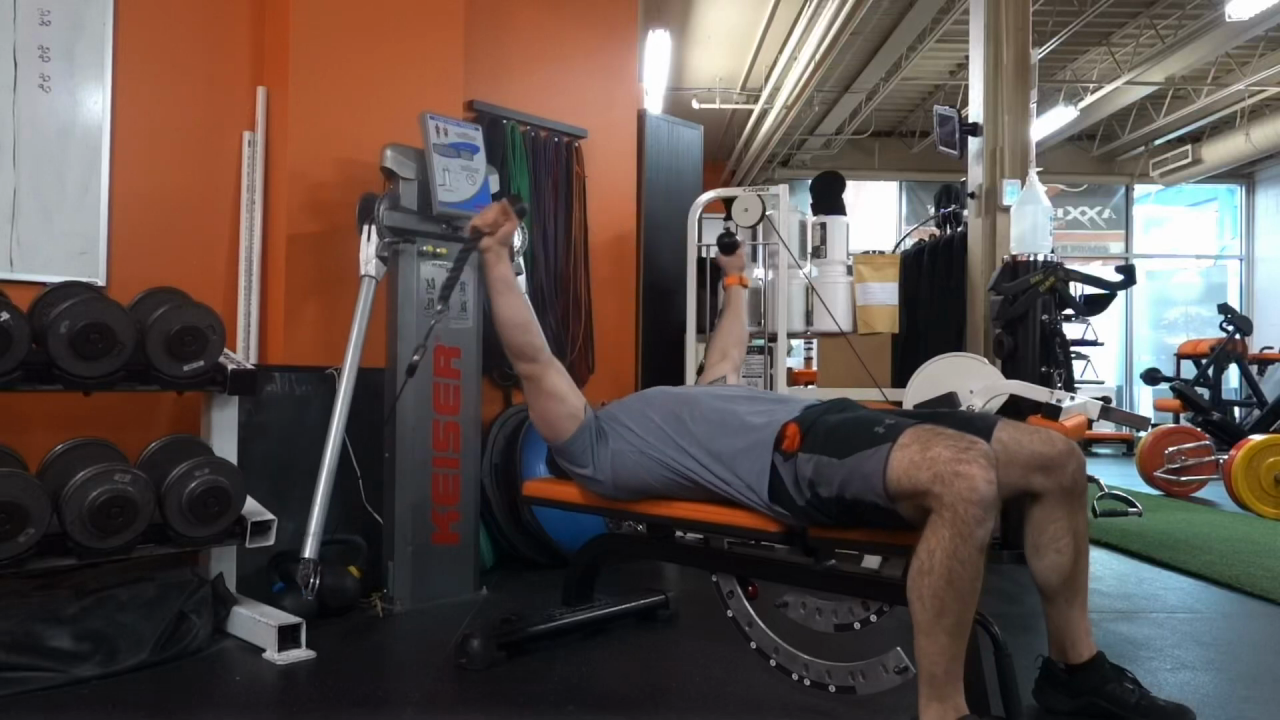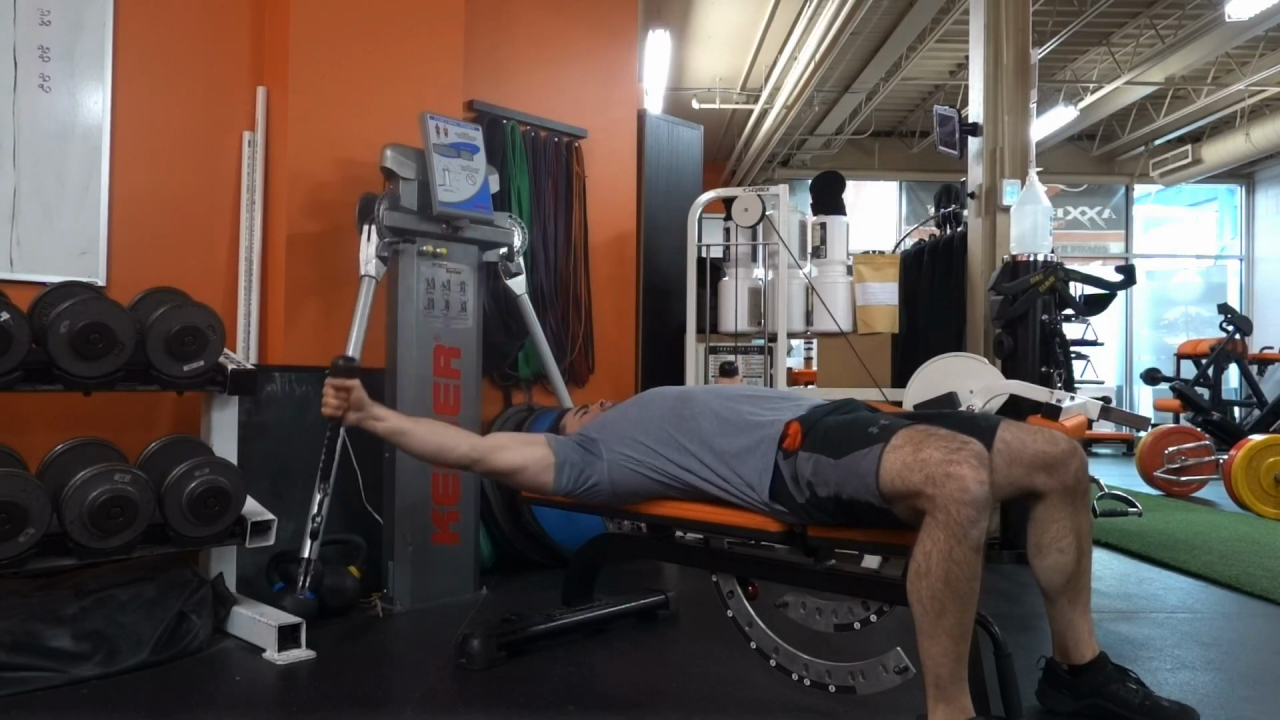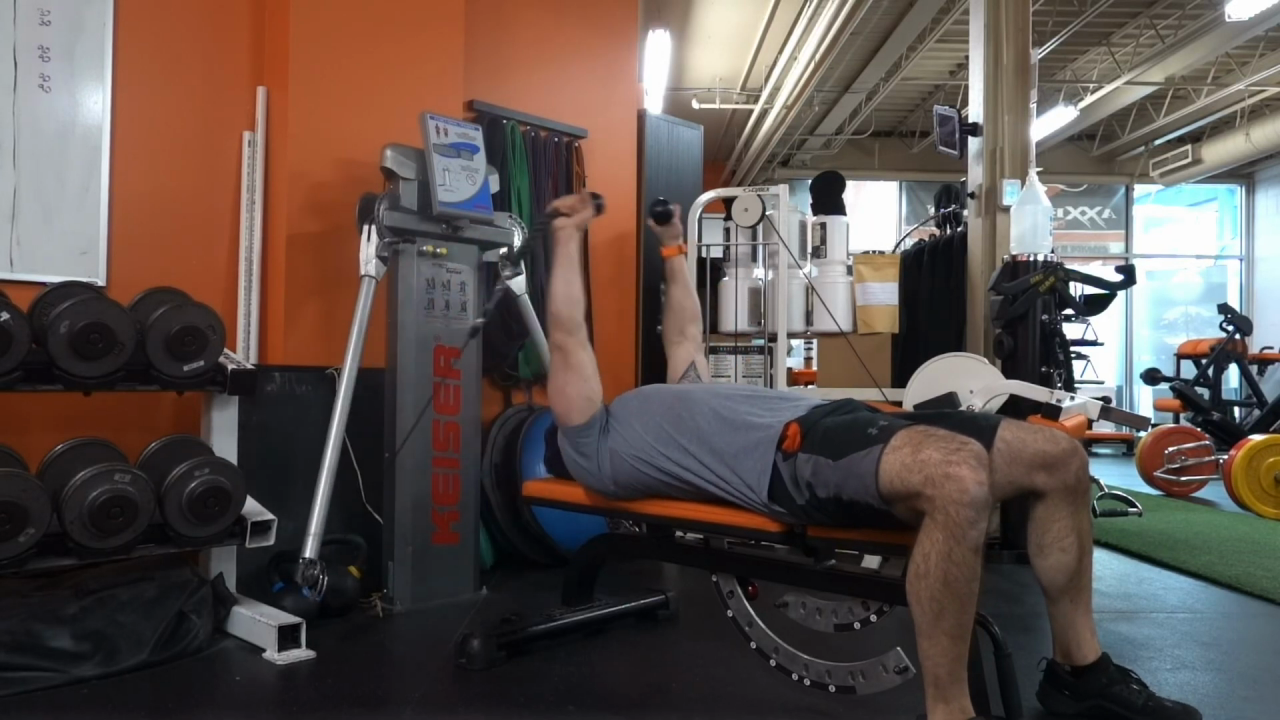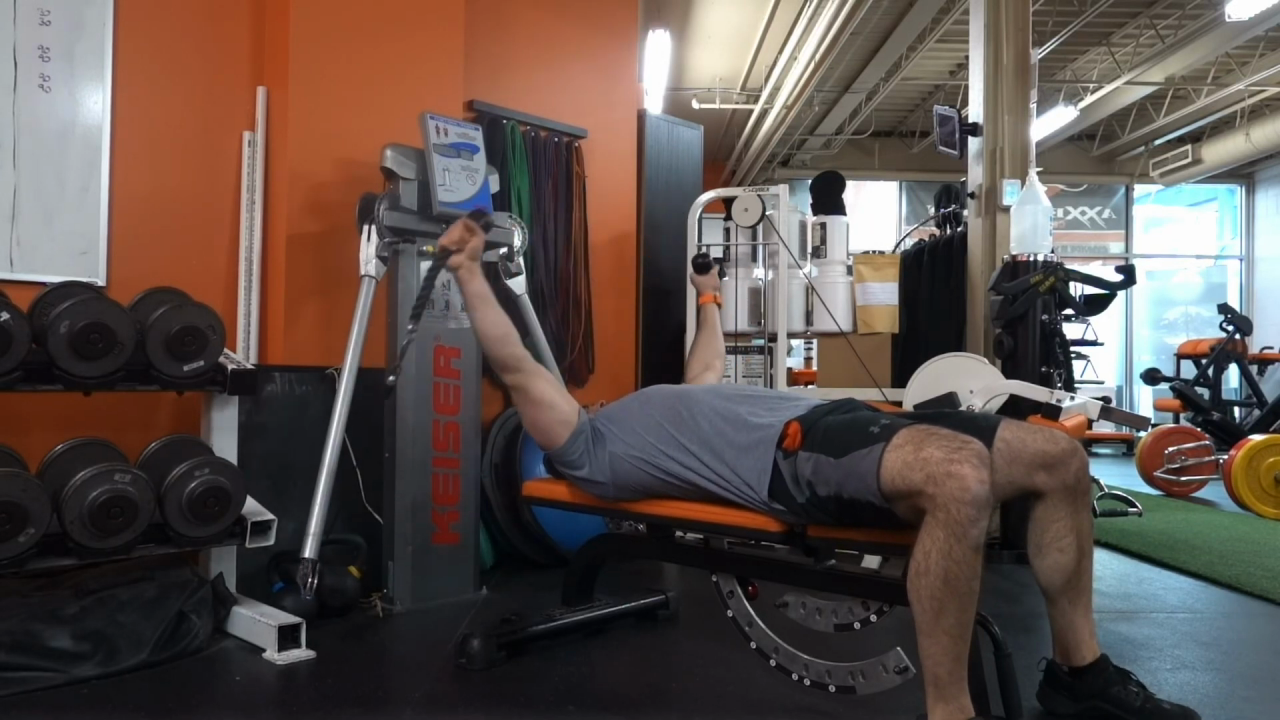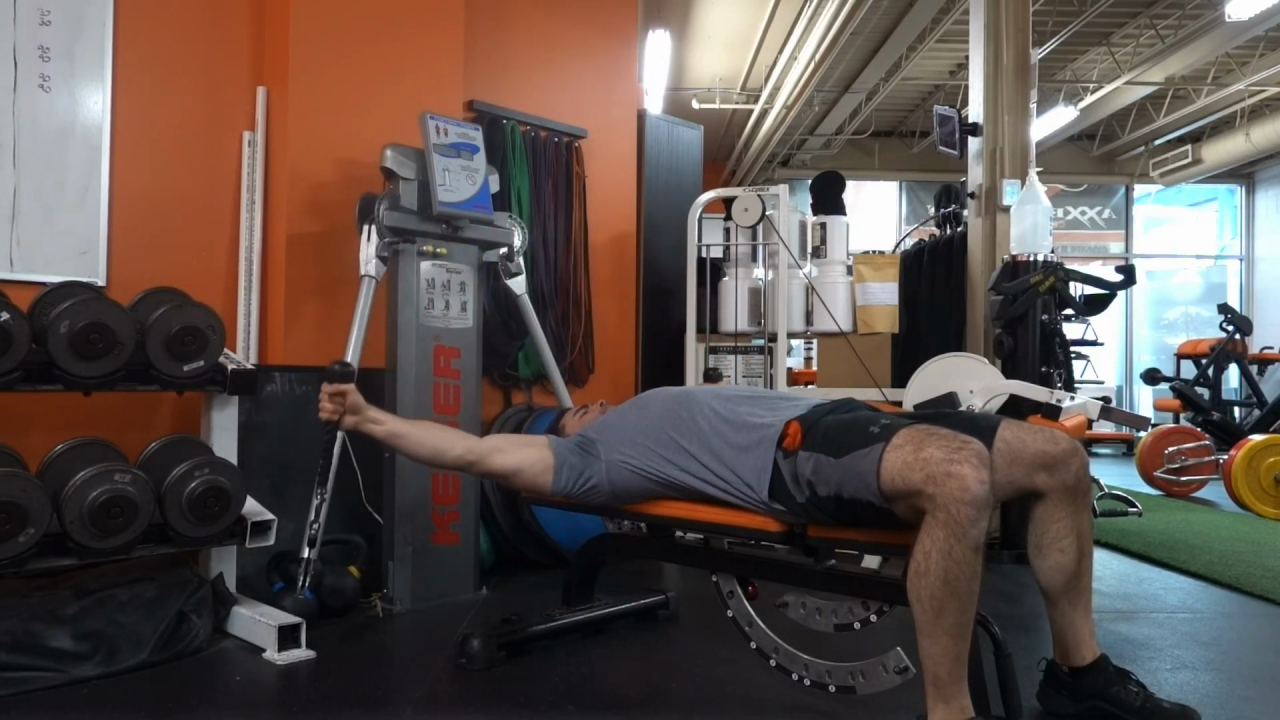
dt=1s
person 1, frame 1
left shoulder: (667, 415)
right shoulder: (595, 450)
left elbow: (724, 365)
right elbow: (534, 365)
left wrist: (737, 285)
right wrist: (498, 256)
left hip: (833, 417)
right hip: (788, 453)
left knee: (1056, 460)
right knee: (967, 480)
person 1, frame 2
left shoulder: (644, 415)
right shoulder: (588, 456)
right elbow: (486, 449)
left wrist: (730, 391)
right wrist: (370, 415)
left hip: (832, 417)
right hip: (791, 454)
left knee: (1057, 459)
right knee: (960, 479)
person 1, frame 3
left shoulder: (670, 401)
right shoulder: (597, 450)
left elbow: (685, 335)
right elbow: (568, 342)
left wrist: (671, 253)
right wrist: (568, 236)
left hip: (831, 419)
right hip: (786, 456)
left knee: (1059, 459)
right knee: (960, 480)
person 1, frame 4
left shoulder: (649, 410)
right shoulder: (593, 452)
left elbow: (705, 375)
right elbow: (519, 372)
left wrist: (710, 306)
right wrist: (469, 273)
left hip: (834, 415)
right hip: (790, 453)
left knee: (1059, 459)
right knee: (961, 479)
person 1, frame 5
left shoulder: (642, 416)
right shoulder: (584, 459)
right elbow: (481, 450)
left wrist: (720, 390)
right wrist: (369, 418)
left hip: (831, 416)
right hip: (792, 454)
left knee: (1058, 458)
right knee: (961, 479)
